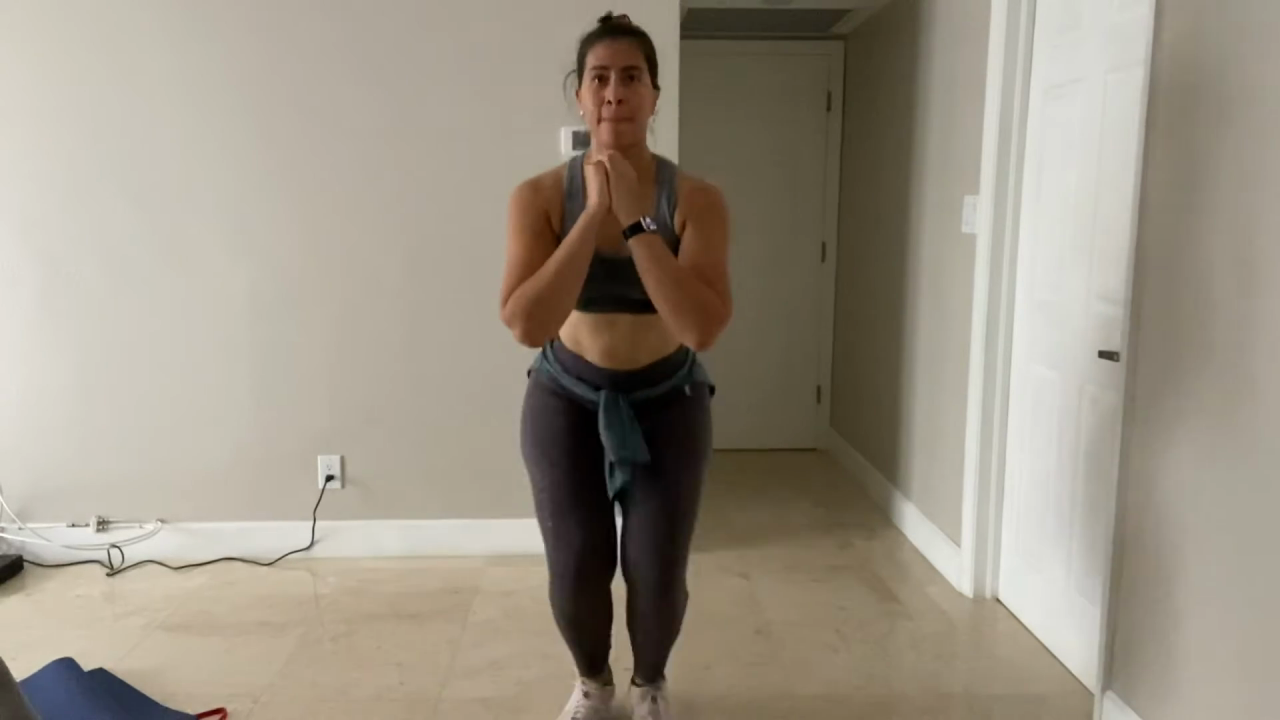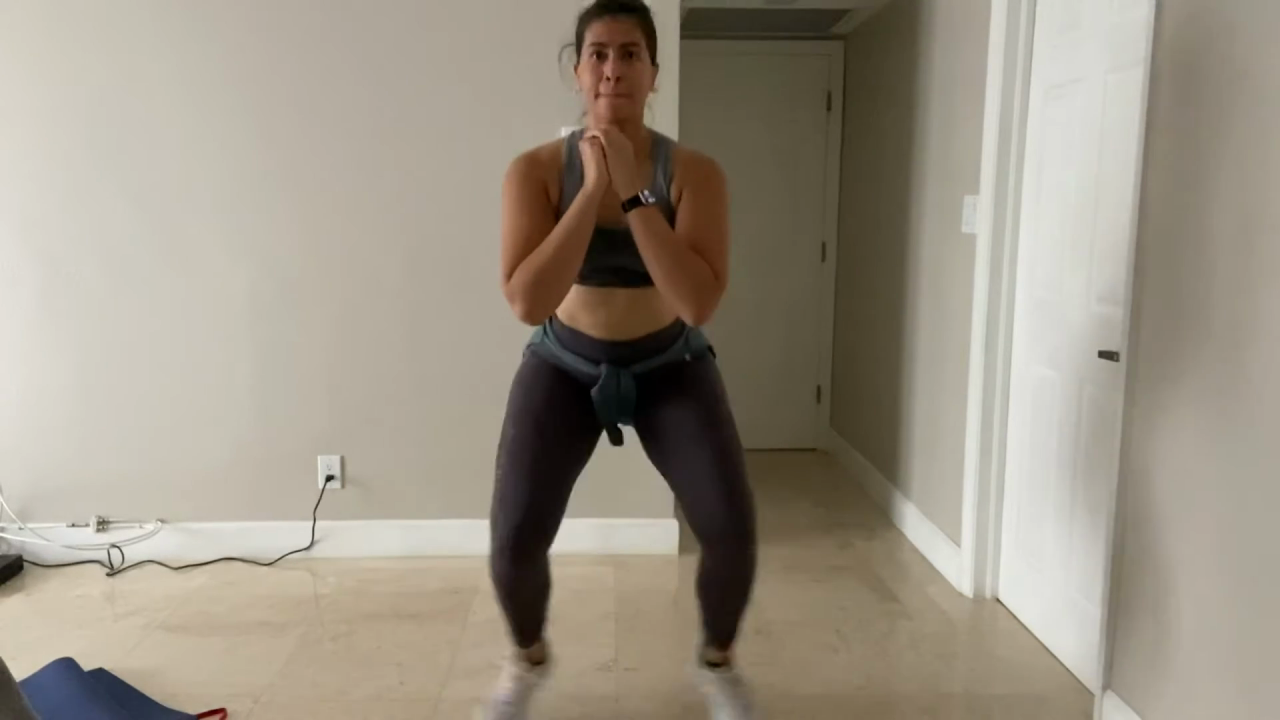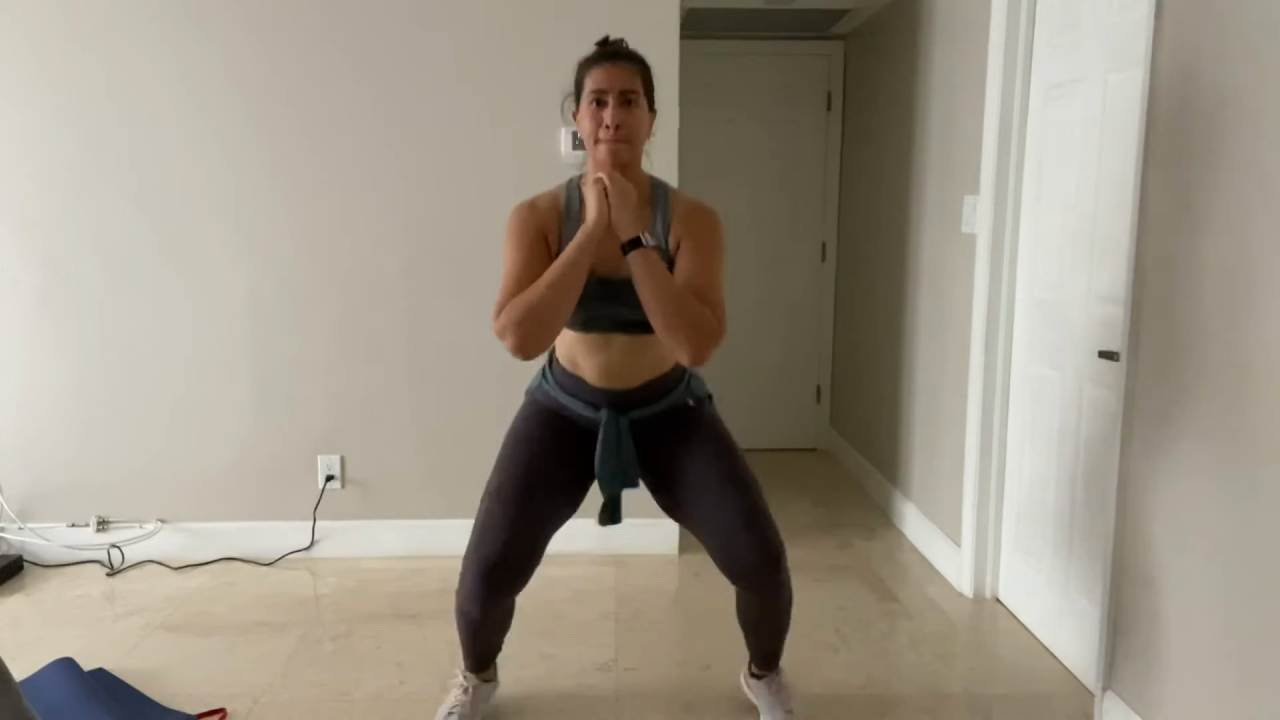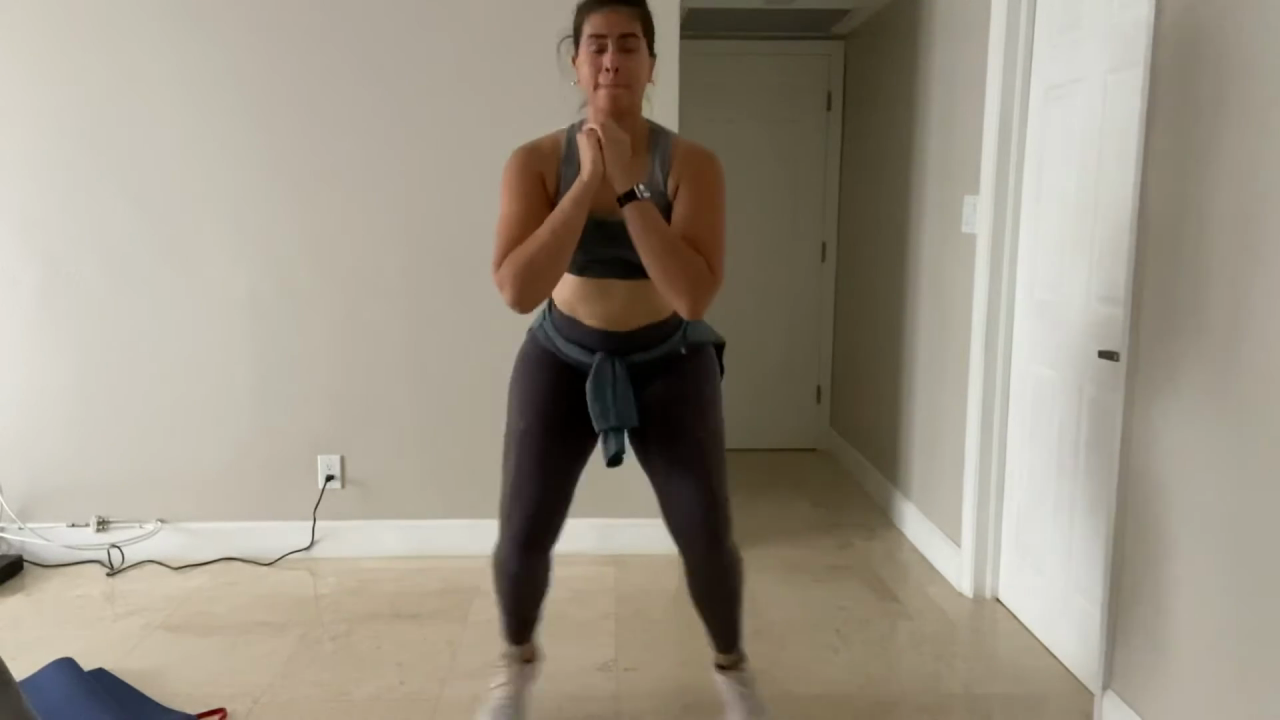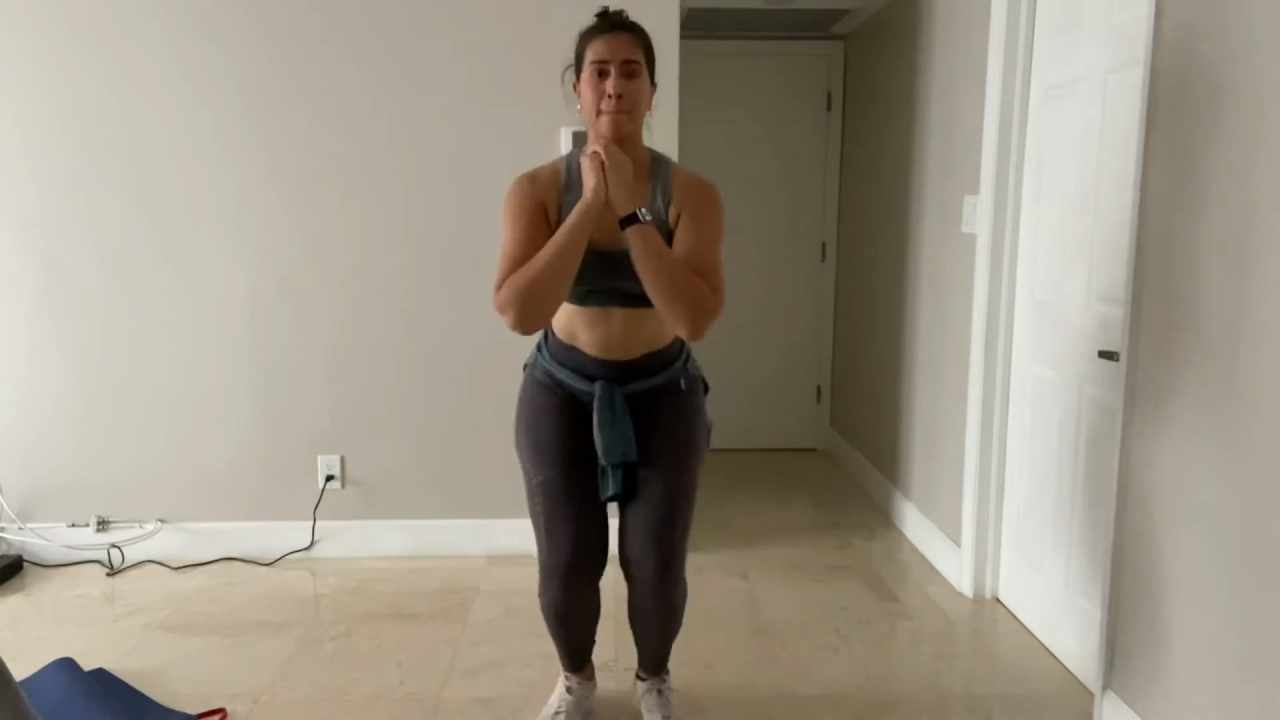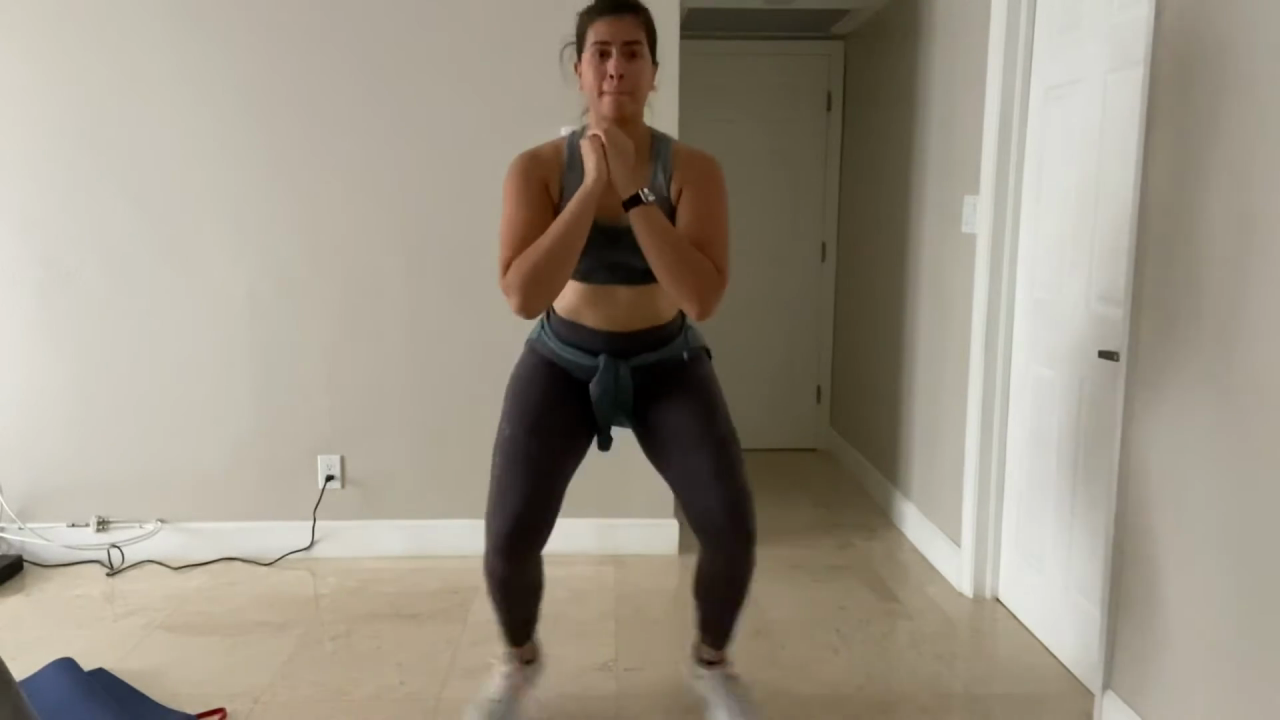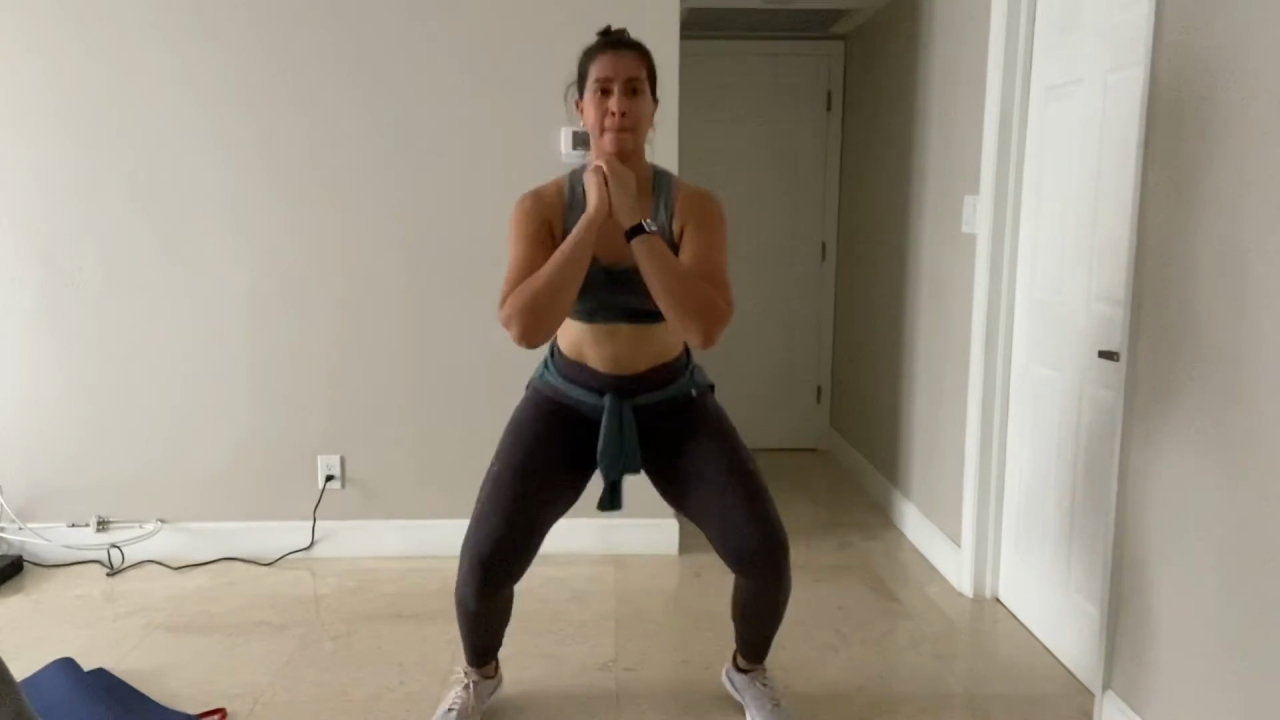
dt=0.2s
person 1, frame 1
left shoulder: (696, 198)
right shoulder: (540, 195)
left elbow: (704, 329)
right elbow: (522, 323)
left wrist: (635, 221)
right wrist: (594, 216)
left hip: (666, 397)
right hip: (568, 395)
left knee: (656, 567)
right knee: (577, 562)
person 1, frame 2
left shoulder: (693, 172)
right shoulder: (534, 171)
left elbow: (700, 303)
right elbow: (527, 302)
left wrist: (633, 196)
right wrist: (591, 191)
left hip: (668, 370)
right hip: (565, 370)
left knee: (731, 528)
right knee: (517, 536)
left ankle: (717, 662)
right ankle: (527, 658)
person 1, frame 3
left shoulder: (691, 218)
right shoulder: (539, 215)
left elbow: (698, 347)
right elbow: (519, 339)
left wrist: (633, 240)
right wrist: (591, 233)
left hip: (668, 414)
right hip: (565, 412)
left knee: (760, 559)
right knee: (490, 568)
person 1, frame 4
left shoulder: (690, 164)
right shoulder: (534, 162)
left elbow: (694, 296)
right elbow: (517, 291)
left wrist: (629, 189)
right wrist: (588, 183)
left hip: (666, 365)
right hip: (563, 364)
left knee: (704, 537)
right knee: (524, 535)
right ankle: (518, 659)
person 1, frame 5
left shoulder: (690, 192)
right shoulder: (537, 187)
left elbow: (696, 320)
right elbow: (517, 313)
left wrist: (631, 213)
right wrist: (589, 207)
left hip: (660, 391)
right hip: (563, 389)
left knee: (655, 564)
right knee: (569, 561)
person 1, frame 6
left shoulder: (694, 169)
right shoulder: (536, 169)
left elbow: (702, 297)
right elbow: (523, 296)
left wrist: (635, 194)
right wrist: (593, 190)
left hip: (665, 368)
right hip: (563, 367)
left knee: (733, 525)
right knee: (511, 532)
left ankle: (711, 661)
right ankle: (518, 658)
person 1, frame 7
left shoulder: (694, 205)
right shoulder: (543, 205)
left elbow: (707, 328)
right elbow: (522, 327)
left wrist: (636, 225)
right wrist: (594, 221)
left hip: (670, 403)
right hip: (566, 402)
left knee: (763, 550)
right knee: (486, 556)
